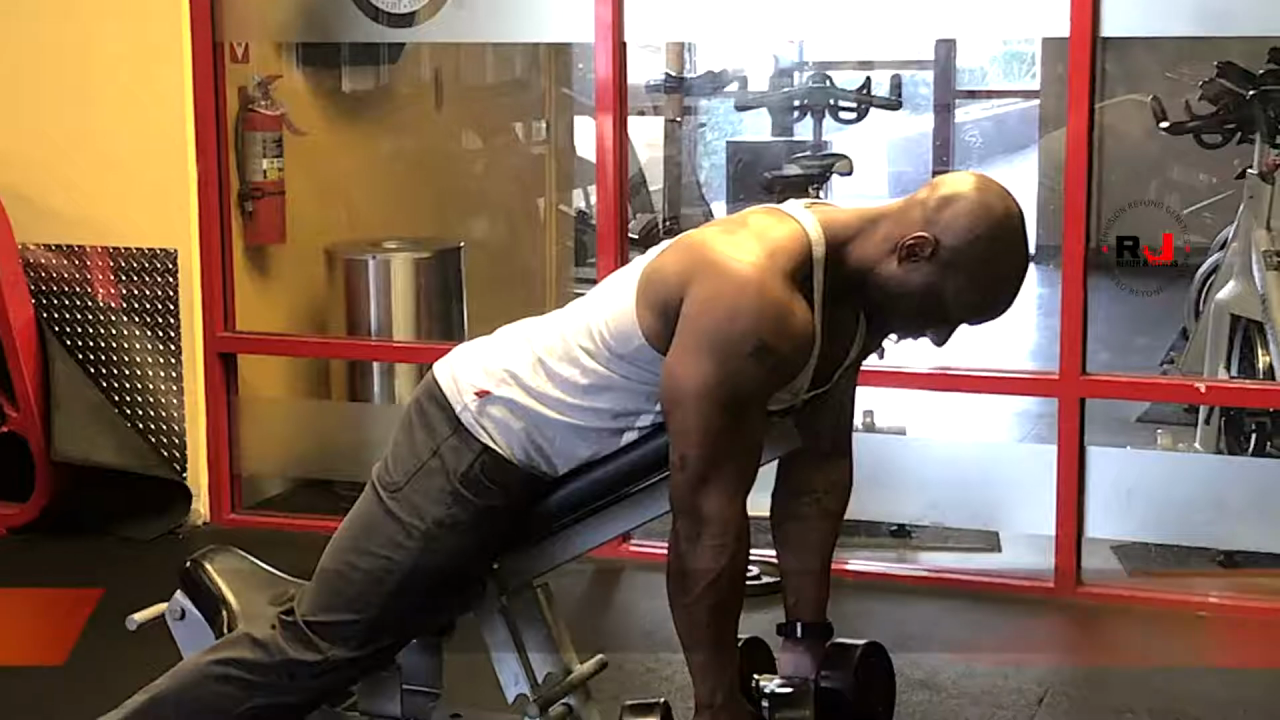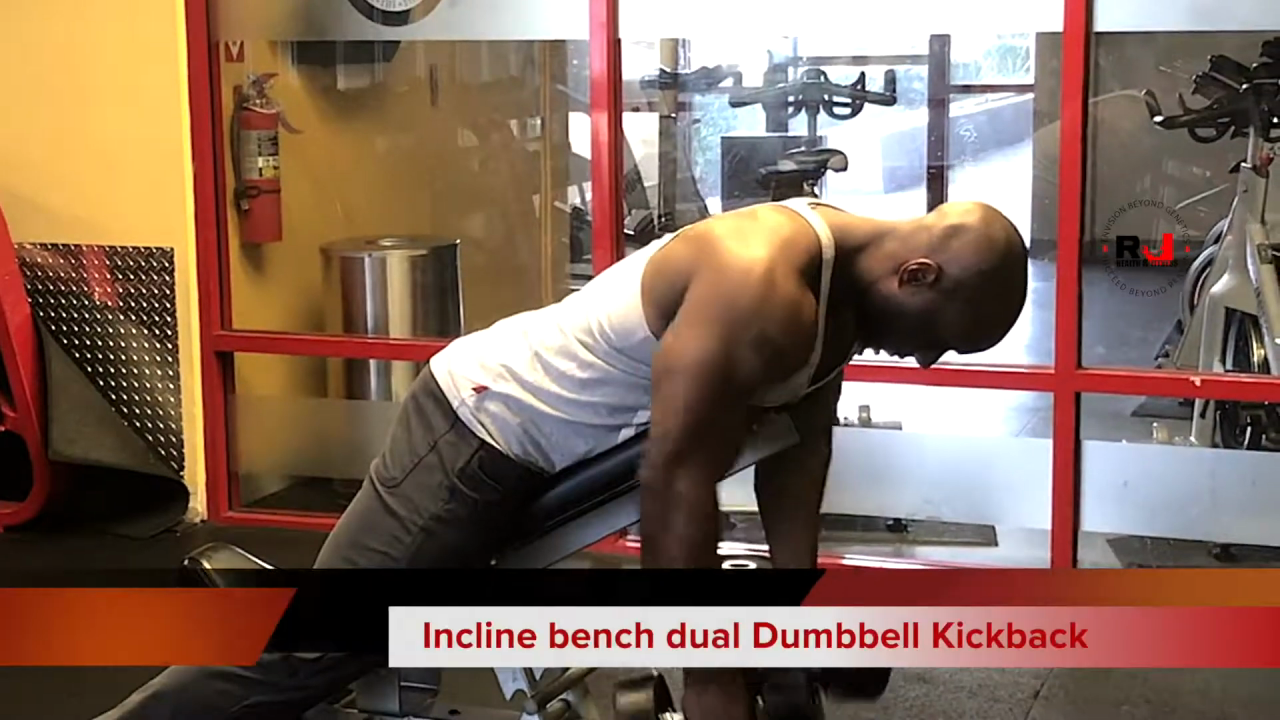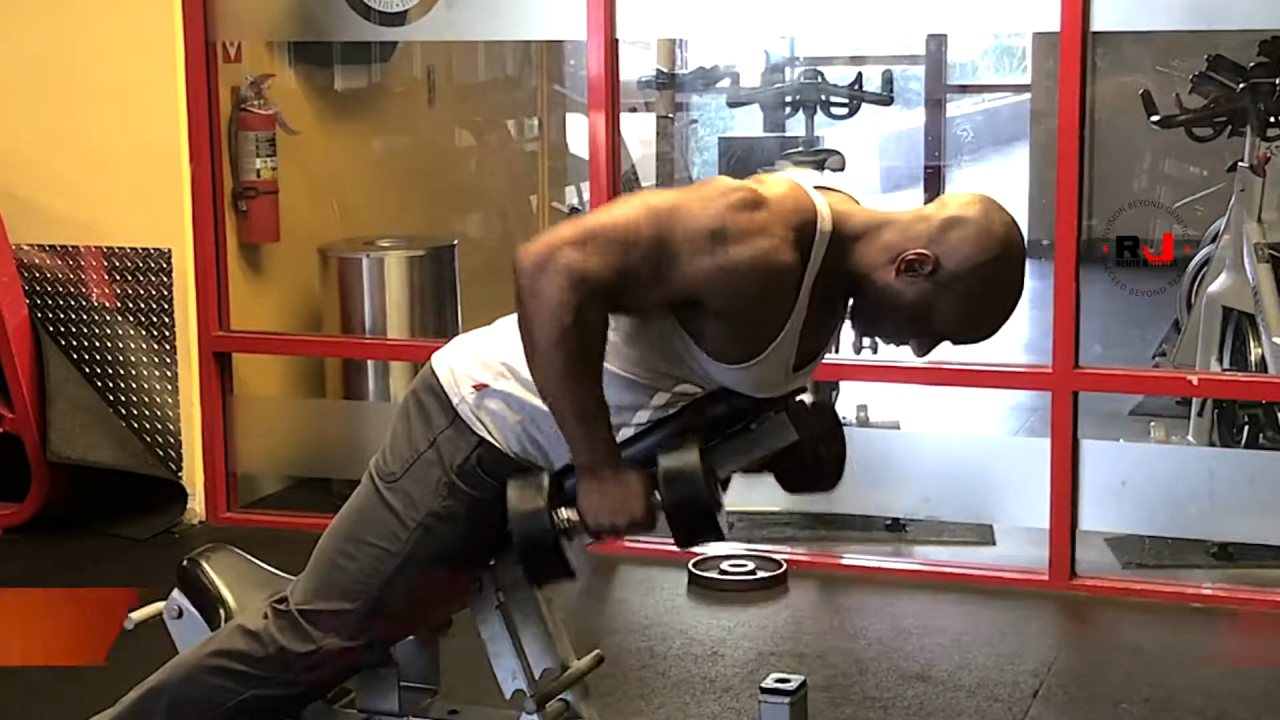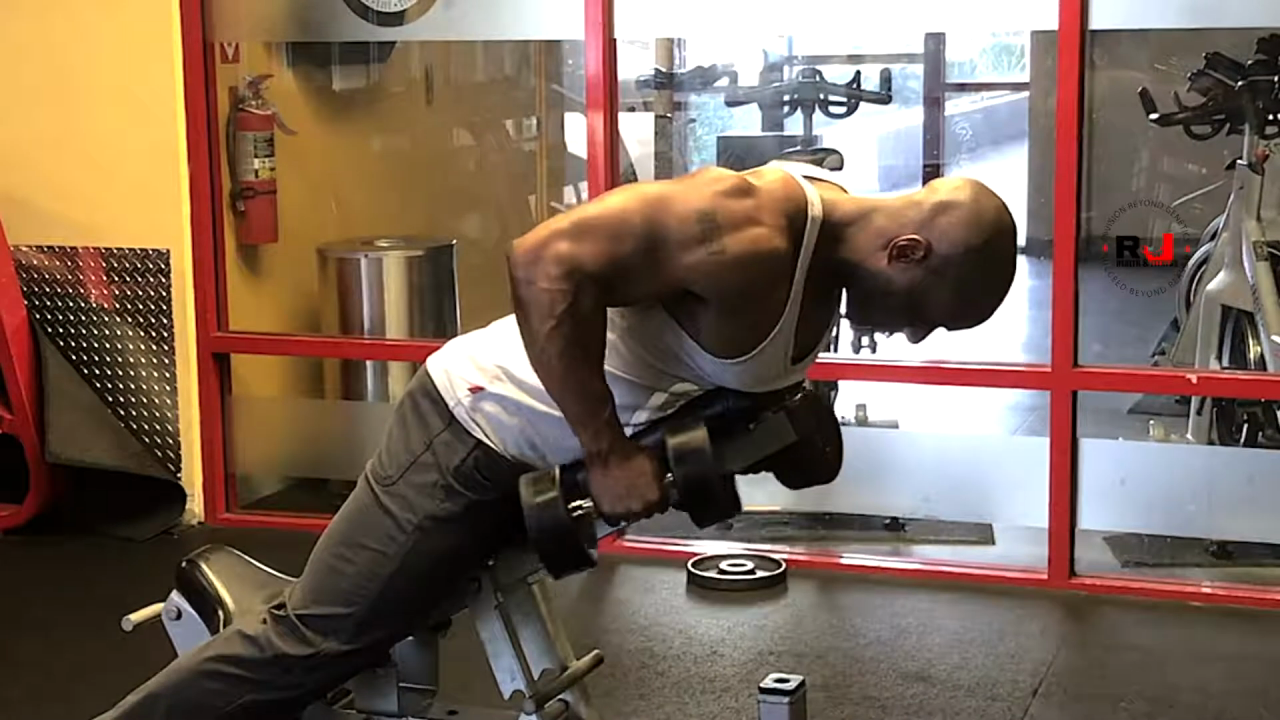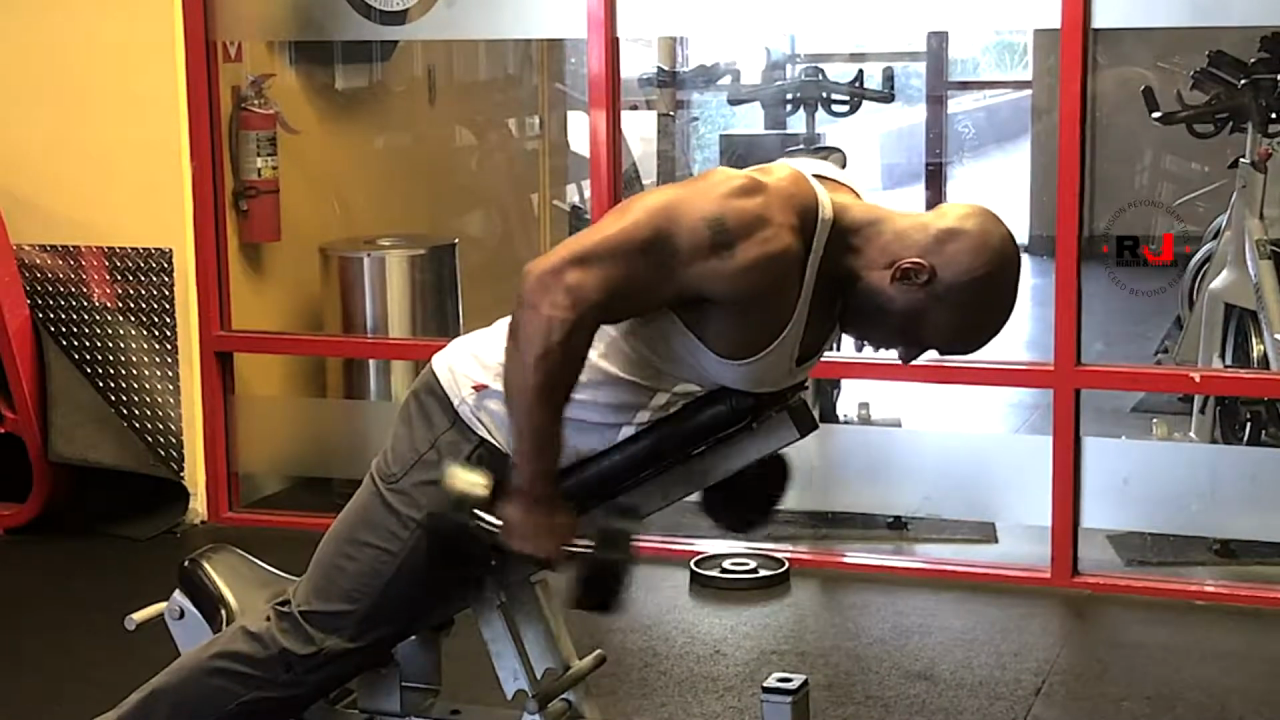
dt=0.5s
person 1, frame 1
left shoulder: (855, 283)
right shoulder: (756, 296)
left elbow: (818, 464)
right elbow: (705, 516)
left wrist: (807, 637)
left hip: (545, 443)
right hip: (486, 431)
left knee: (393, 618)
right knee: (320, 643)
person 1, frame 2
left shoulder: (846, 285)
right shoulder: (763, 288)
left elbow: (799, 445)
right elbow: (677, 485)
left hip: (539, 440)
right hip: (485, 425)
right knee: (320, 641)
person 1, frame 3
left shoulder: (840, 247)
right shoulder: (762, 239)
right elbow: (554, 266)
right wrist: (598, 466)
left hip: (538, 438)
right hip: (490, 423)
right knee: (314, 635)
person 1, frame 4
left shoulder: (833, 240)
right shoulder: (750, 229)
right elbow: (548, 260)
right wrist: (609, 453)
left hip: (535, 445)
right hip: (485, 425)
right knee: (312, 640)
person 1, frame 5
left shoulder: (840, 243)
right shoulder: (763, 228)
right elbow: (558, 285)
right wrist: (534, 494)
left hip: (556, 438)
right hip: (491, 422)
left knee: (382, 620)
right knee: (317, 638)
